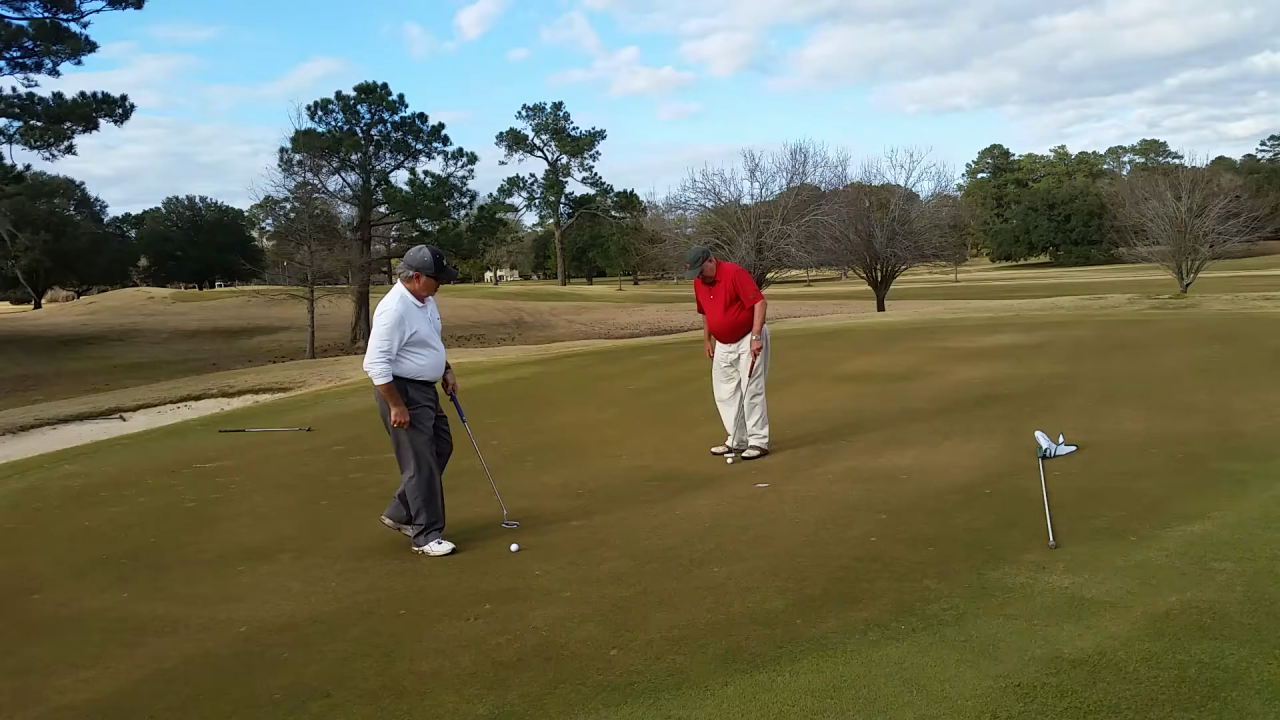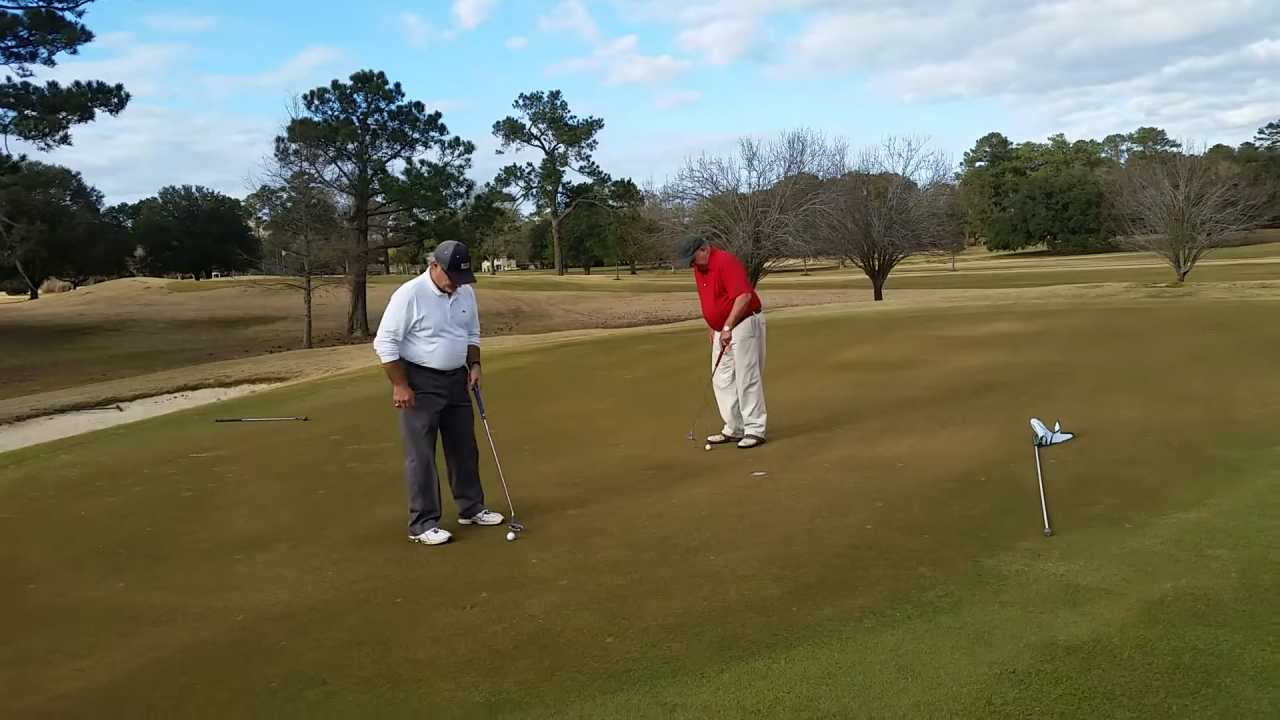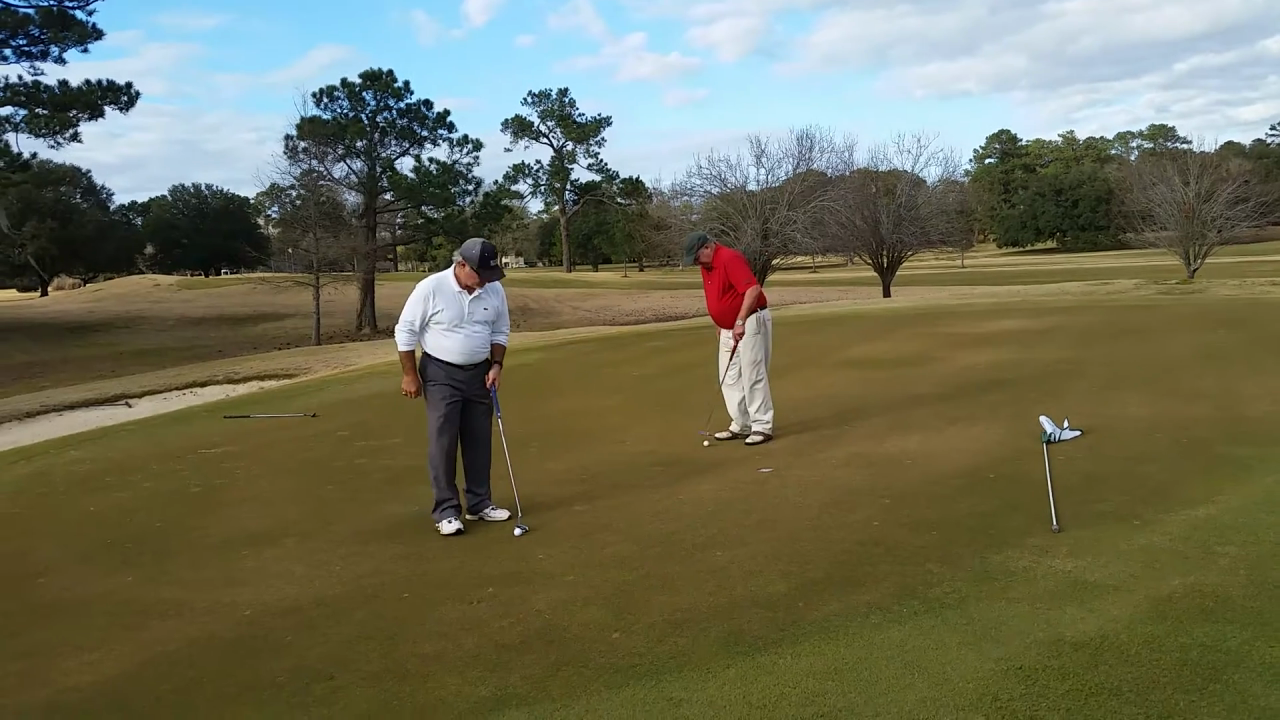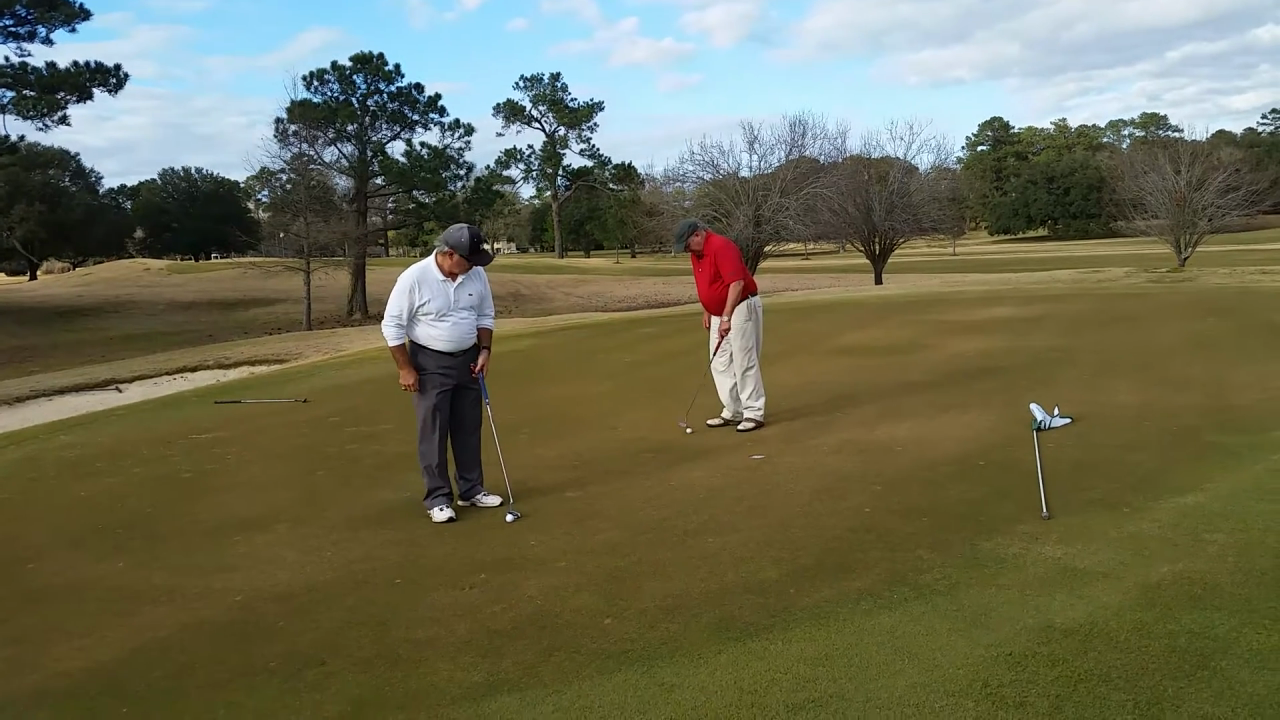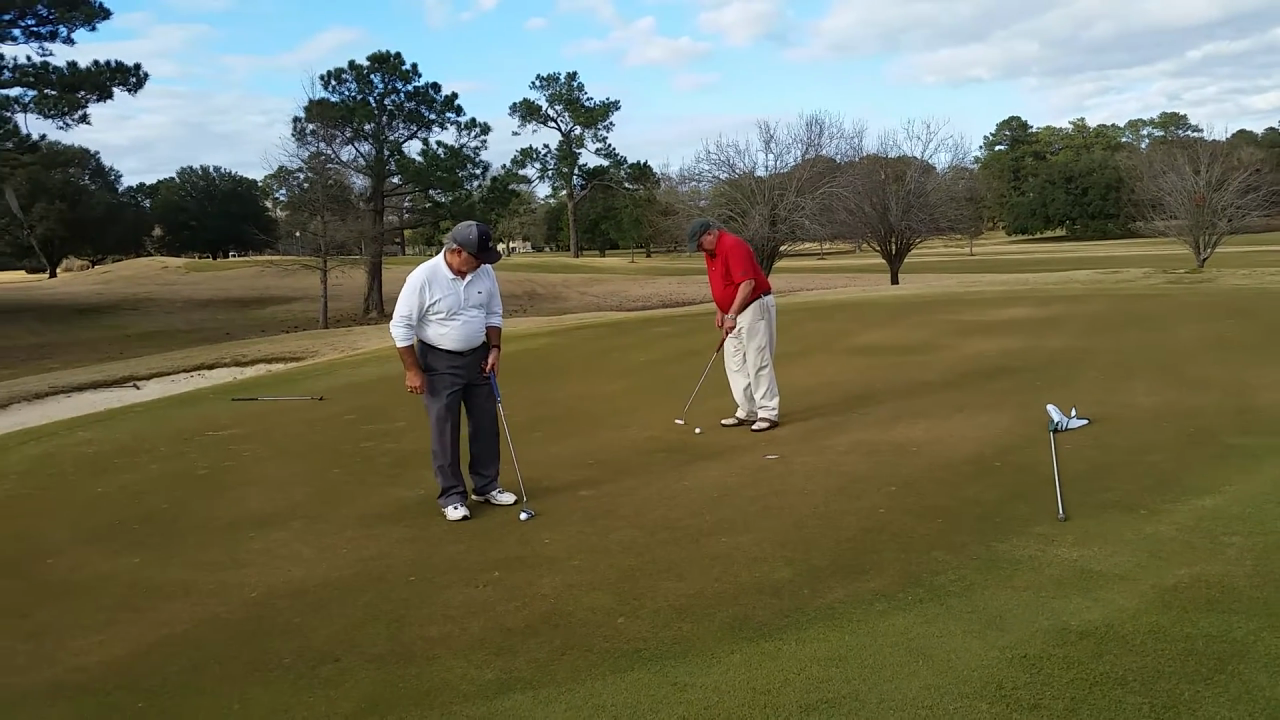
dt=0.4s
person 1, frame 1
left shoulder: (426, 300)
right shoulder: (393, 309)
right elbow: (376, 364)
left wrist: (446, 371)
right wrist: (397, 406)
left hip: (427, 390)
right hip: (404, 394)
left knee: (441, 450)
right knee: (421, 464)
left ankle: (401, 512)
right ankle: (425, 534)
person 1, frame 2
left shoulder: (466, 293)
right shoulder: (410, 295)
left elbow: (471, 333)
right elbow: (385, 342)
left wrist: (474, 365)
right wrist: (400, 385)
left hip: (455, 379)
right hip: (420, 381)
left knee: (464, 446)
right knee: (421, 454)
left ankle: (471, 507)
right ankle: (423, 523)
person 1, frame 3
left shoulder: (495, 290)
right shoulder: (431, 288)
left elbow: (500, 332)
right elbow: (406, 332)
left wrist: (496, 366)
right wrist: (409, 374)
left hip: (478, 374)
right hip: (440, 374)
left knee: (479, 441)
right knee: (443, 441)
left ankle: (479, 503)
right ankle: (446, 510)
person 1, frame 4
left shoulder: (476, 274)
right shoulder: (414, 278)
left elbow: (485, 315)
right elbow: (393, 326)
left wrist: (484, 350)
right wrist: (405, 368)
left hip: (467, 360)
right hip: (430, 363)
left knee: (469, 427)
right knee: (433, 431)
left ankle: (471, 490)
right ankle: (438, 498)
person 1, frame 5
left shoulder: (485, 272)
right shoulder: (423, 278)
left elbow: (493, 313)
right elbow: (401, 326)
left wrist: (494, 349)
right wrist: (412, 370)
left hip: (477, 358)
right hip: (440, 363)
left knee: (486, 423)
right knee: (445, 430)
left ankle: (486, 485)
right ankle: (452, 495)
person 2, frame 1
left shoulder: (735, 273)
right shoulder: (699, 282)
left elbow: (760, 303)
left wrist: (755, 337)
right wrist: (708, 340)
left hip: (749, 340)
right hip: (723, 344)
left knee: (751, 390)
right knee: (724, 393)
left ankle: (759, 441)
right ankle: (737, 440)
person 2, frame 2
left shoulder: (726, 262)
right shoulder: (700, 269)
left elbow: (744, 296)
left wrist: (727, 327)
right wrist: (713, 327)
left hip: (744, 326)
right hip: (723, 331)
left knee: (747, 379)
right knee: (723, 381)
left ankle: (755, 430)
right ankle: (734, 428)
person 2, frame 3
left shoulder: (730, 259)
right shoulder: (706, 265)
left elbow: (753, 289)
left wrist: (740, 322)
right wrist: (720, 324)
left hip: (750, 323)
right hip: (729, 328)
left knee: (753, 375)
right knee: (730, 378)
left ankle: (762, 427)
right ankle: (741, 425)
person 2, frame 4
left shoulder: (721, 247)
right shoulder: (696, 253)
left elbow: (736, 284)
left wrist: (726, 318)
right wrist: (707, 311)
left hip: (741, 309)
right hip: (720, 314)
left knee: (744, 362)
right knee: (721, 364)
left ankle: (754, 413)
right ankle: (733, 412)
person 2, frame 5
left shoulder: (733, 246)
right shoulder: (711, 252)
left elbow: (747, 283)
left wrist: (732, 315)
right wrist: (720, 310)
left hip: (755, 308)
right hip: (733, 313)
left knee: (758, 361)
right knee: (735, 364)
left ankle: (768, 413)
right ankle: (747, 411)
